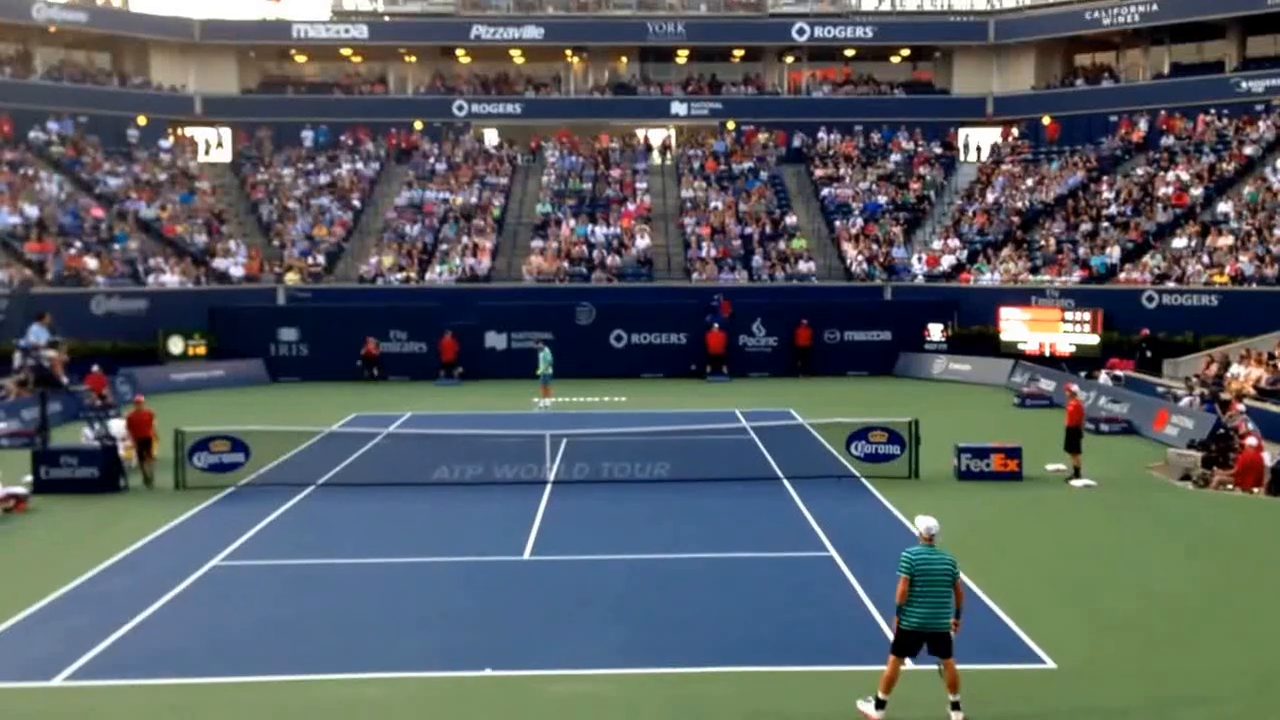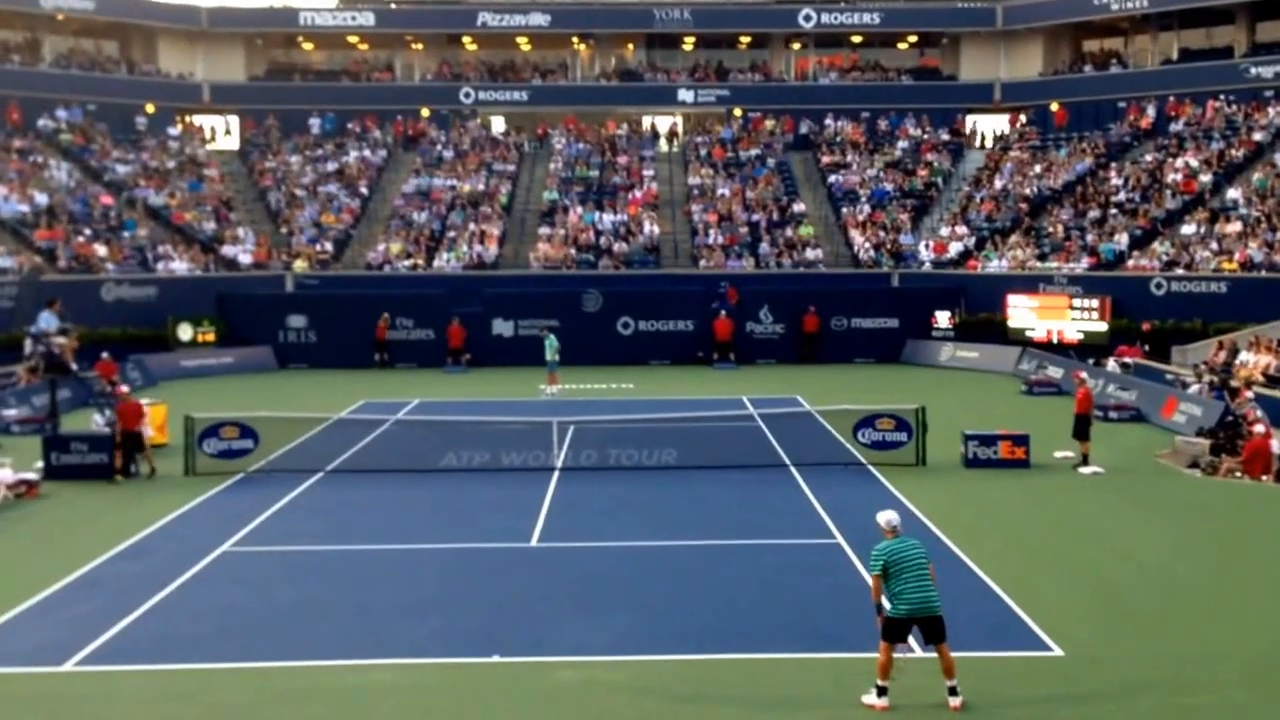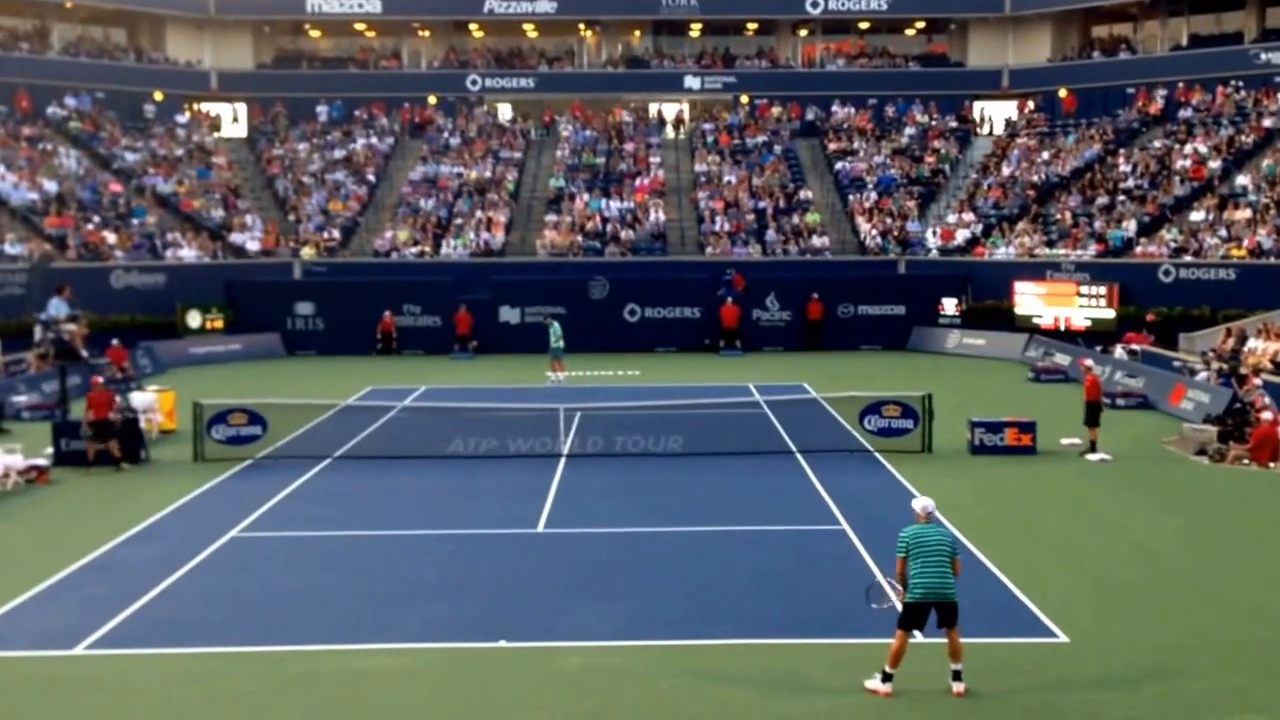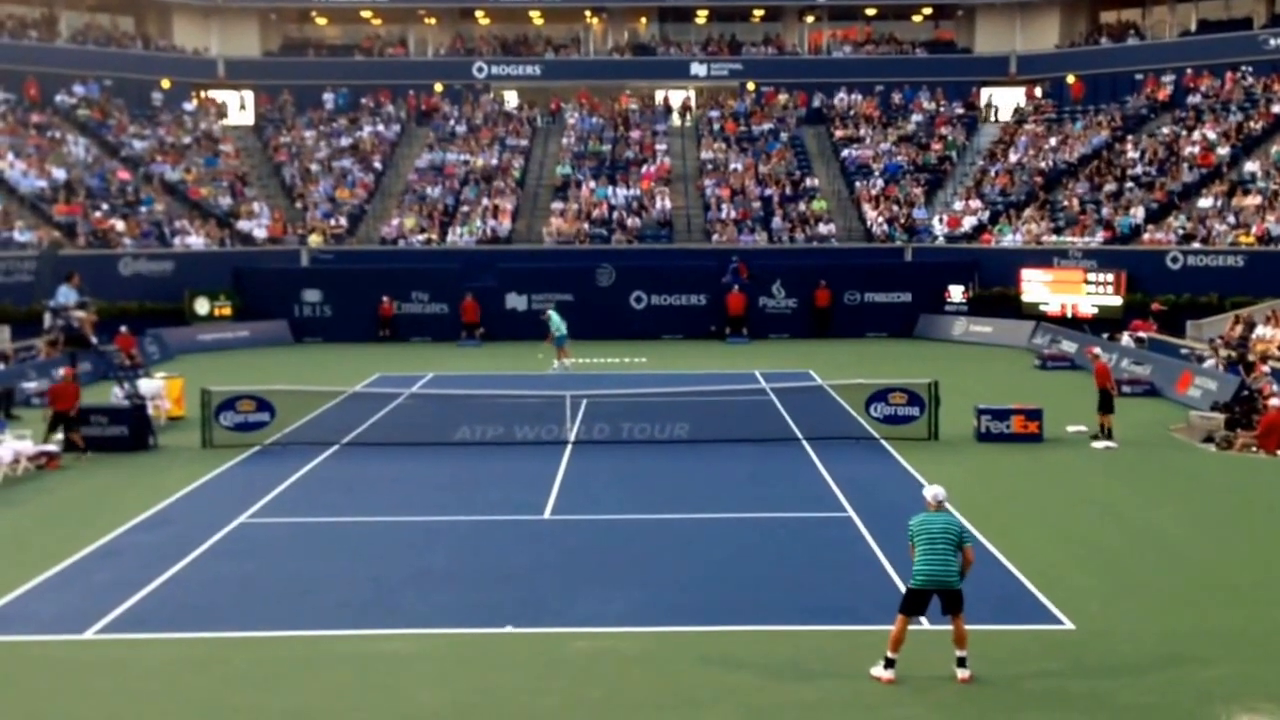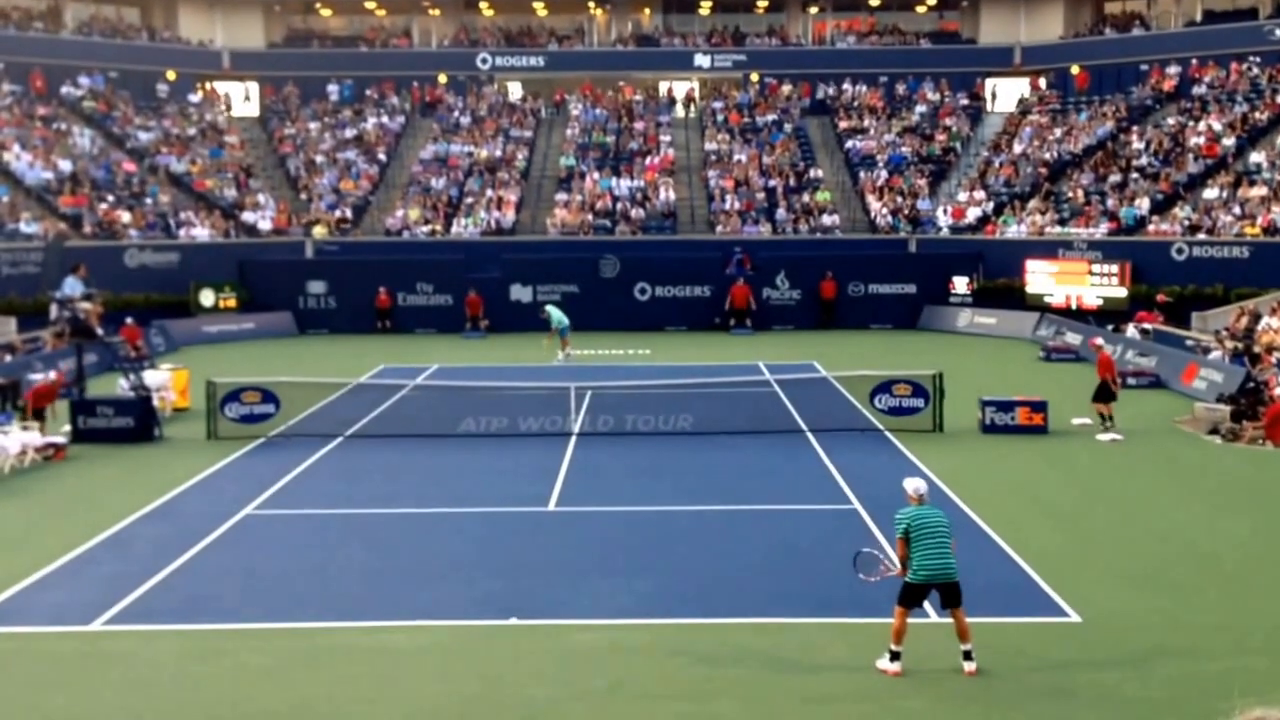
dt=0.5s
person 1, frame 1
left shoulder: (910, 555)
right shoulder: (949, 559)
left elbow: (903, 589)
right elbow: (959, 591)
left wrist: (898, 615)
right wrist: (957, 616)
left hip: (912, 621)
right hip: (941, 622)
left knee: (894, 662)
right knee: (949, 663)
person 1, frame 2
left shoulder: (880, 550)
right shoulder: (917, 545)
left elbow: (877, 587)
right elbow: (931, 576)
left wrist: (880, 612)
left hip: (901, 609)
right hip: (931, 605)
left knee: (886, 648)
right knee: (943, 649)
left ankle: (881, 696)
right ankle: (954, 695)
person 1, frame 3
left shoulder: (907, 533)
right shoulder: (947, 534)
left elbow: (900, 569)
right elbow: (957, 570)
left wrist: (904, 589)
left hip: (918, 593)
right hip: (947, 592)
left knee: (902, 635)
right knee: (953, 633)
left ankle: (885, 681)
right ankle: (957, 681)
person 1, frame 4
left shoulder: (915, 521)
right shoulder: (957, 523)
right elbow: (969, 558)
right wrist: (960, 577)
left hip: (921, 579)
right hip: (950, 580)
left knee: (902, 621)
right knee: (958, 619)
left ankle: (888, 668)
right ankle: (962, 668)
person 1, frame 5
left shoulder: (903, 515)
right shoulder: (940, 515)
left elbow: (901, 552)
right elbow: (949, 549)
left wrist: (903, 568)
left hip: (919, 574)
right hip: (948, 572)
left knee: (900, 612)
right knee: (958, 613)
left ankle: (894, 661)
right ankle: (969, 660)
